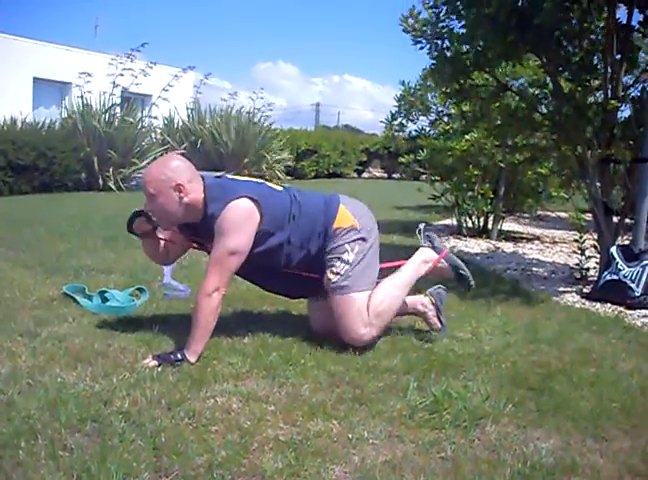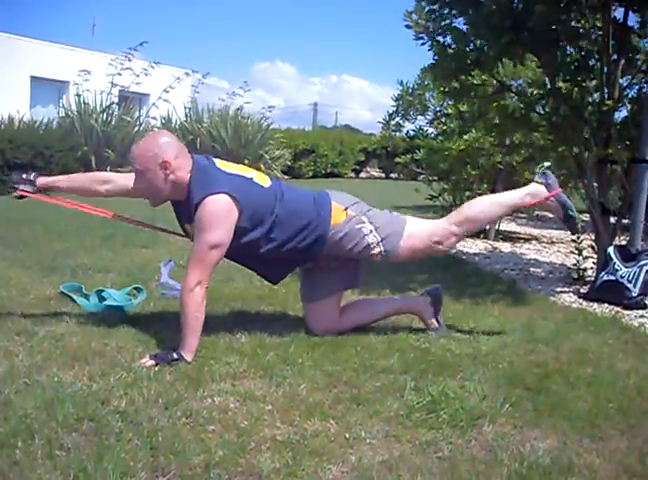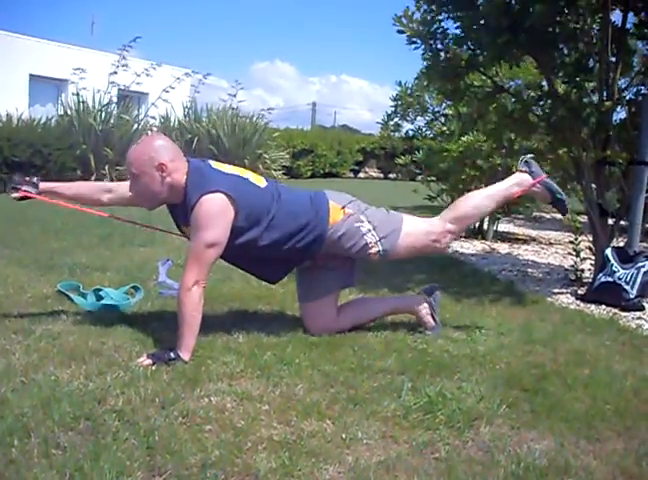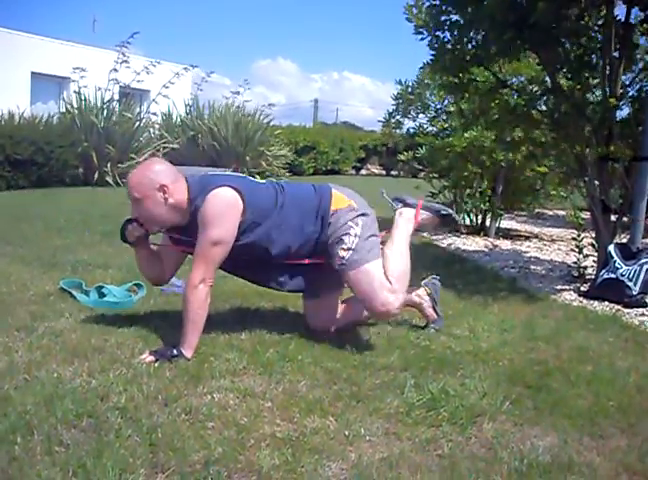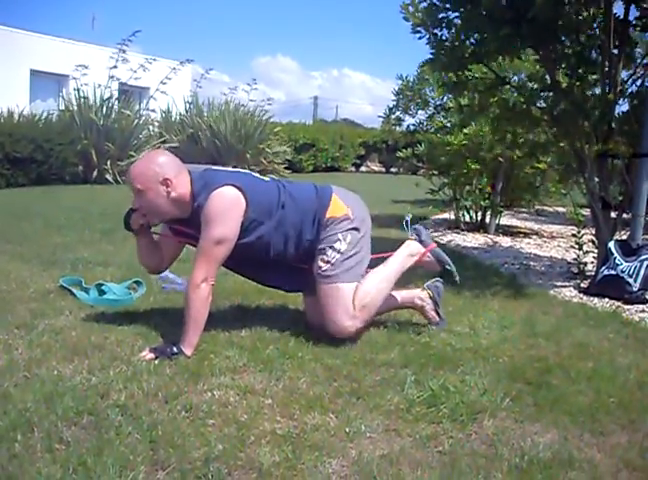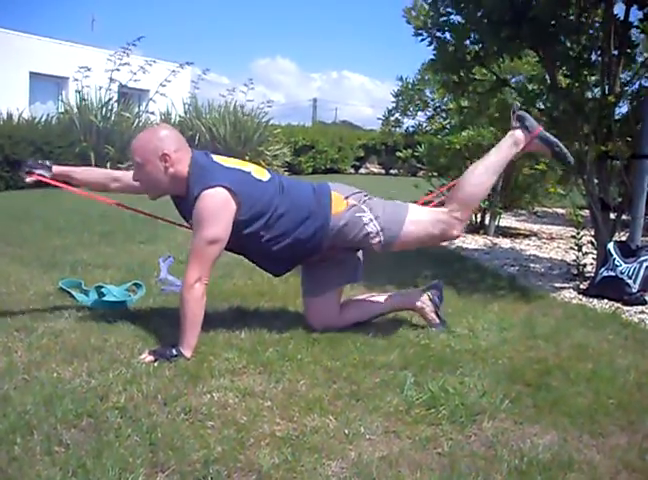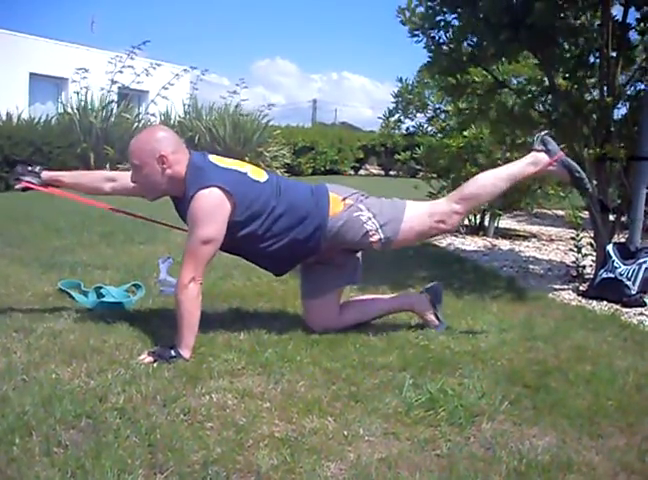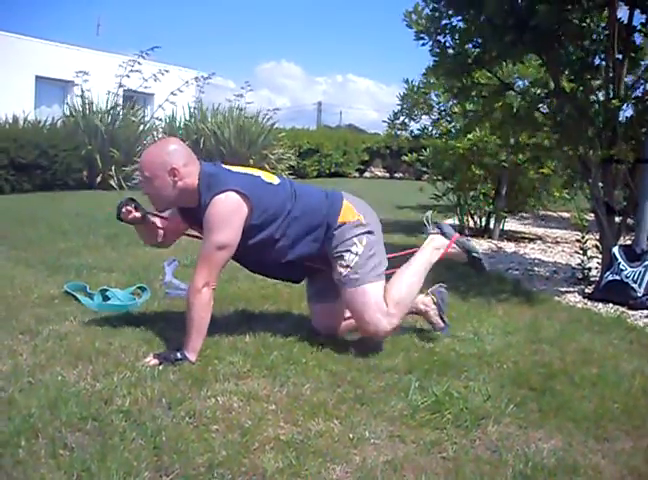
dt=0.4s
person 1, frame 1
left shoulder: (234, 211)
right shoulder: (188, 212)
left elbow: (213, 290)
right elbow: (163, 257)
left wrist: (188, 354)
right wrist: (145, 232)
left hip: (345, 225)
right hip: (329, 233)
left knee: (358, 332)
right knee: (323, 325)
left ankle: (424, 258)
right ankle: (422, 303)
person 1, frame 2
left shoulder: (214, 202)
right shoulder: (182, 176)
left elbow: (196, 285)
right elbow: (105, 182)
left wrist: (185, 352)
right wrist: (40, 182)
left hip: (339, 225)
right hip: (323, 237)
left knee: (446, 233)
right knee: (323, 325)
left ankle: (536, 191)
right ankle: (418, 303)
person 1, frame 3
left shoulder: (210, 201)
right shoulder: (176, 179)
left elbow: (193, 284)
right elbow: (106, 193)
left wrist: (181, 352)
right wrist: (43, 187)
left hip: (336, 224)
right hip: (318, 240)
left knee: (439, 233)
right knee: (321, 325)
left ankle: (523, 181)
right ankle: (415, 303)
person 1, frame 4
left shoulder: (216, 202)
right shoulder: (177, 218)
left elbow: (200, 283)
right elbow: (157, 275)
left wrist: (184, 351)
right wrist: (138, 242)
left hip: (338, 212)
right hip: (317, 235)
left knee: (384, 304)
right knee: (321, 323)
left ankle: (408, 215)
right ankle: (420, 295)
person 1, frame 5
left shoulder: (219, 199)
right shoulder: (180, 208)
left elbow: (202, 280)
right elbow: (155, 264)
left wrist: (184, 348)
right wrist: (140, 230)
left hip: (337, 216)
right hip: (319, 229)
left knee: (344, 324)
right knee: (321, 319)
left ankle: (413, 250)
right ankle: (420, 297)
person 1, frame 6
left shoulder: (212, 196)
right shoulder: (180, 174)
left elbow: (195, 280)
right elbow: (112, 179)
left wrist: (184, 349)
right wrist: (55, 172)
left hip: (340, 215)
right hip: (322, 235)
left knee: (448, 222)
right knee: (323, 321)
left ankle: (519, 137)
right ankle: (418, 300)
person 1, frame 7
left shoulder: (206, 196)
right shoulder: (183, 171)
left elbow: (189, 281)
right elbow: (110, 182)
left wrist: (182, 350)
right wrist: (47, 176)
left hip: (339, 216)
right hip: (321, 235)
left knee: (446, 215)
right knee: (321, 322)
left ankle: (541, 159)
right ankle: (416, 301)
person 1, frame 8
left shoulder: (223, 202)
right shoulder: (193, 194)
left elbow: (203, 285)
right elbow: (160, 238)
left wrist: (187, 353)
right wrist: (137, 220)
left hip: (345, 223)
right hip: (325, 233)
left knee: (378, 325)
right knee: (327, 324)
left ankle: (438, 243)
right ankle: (426, 302)
